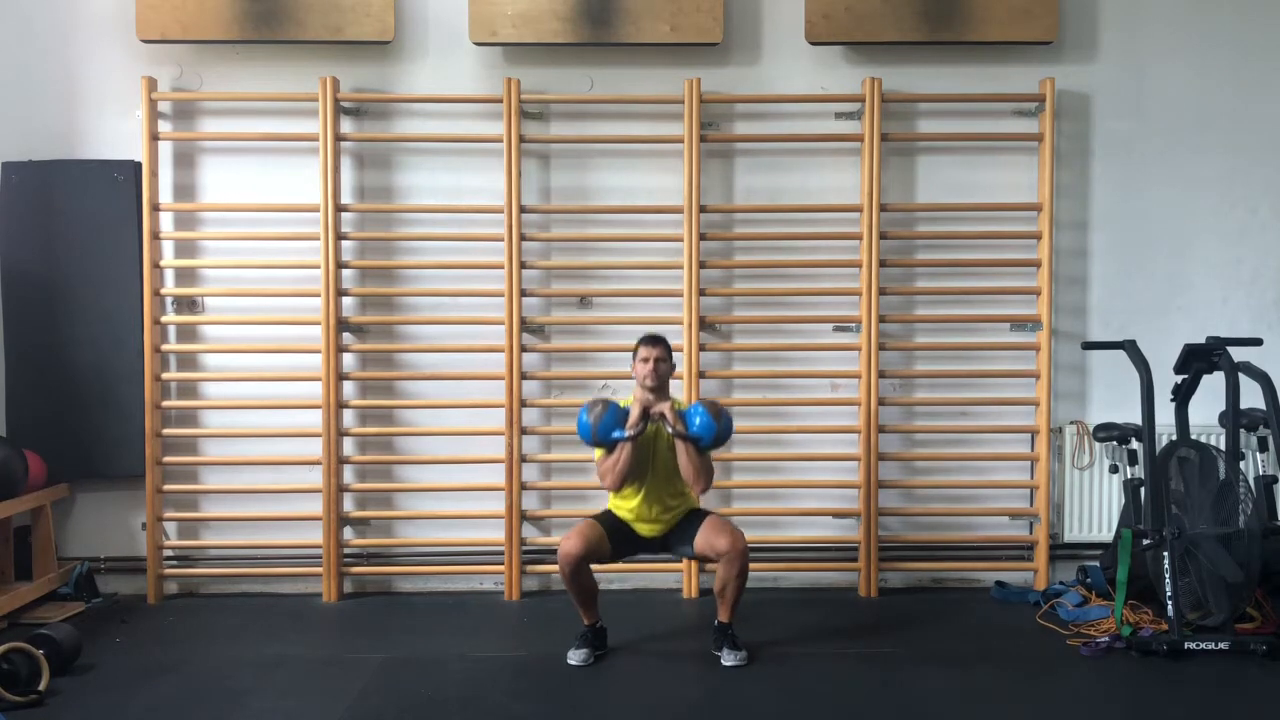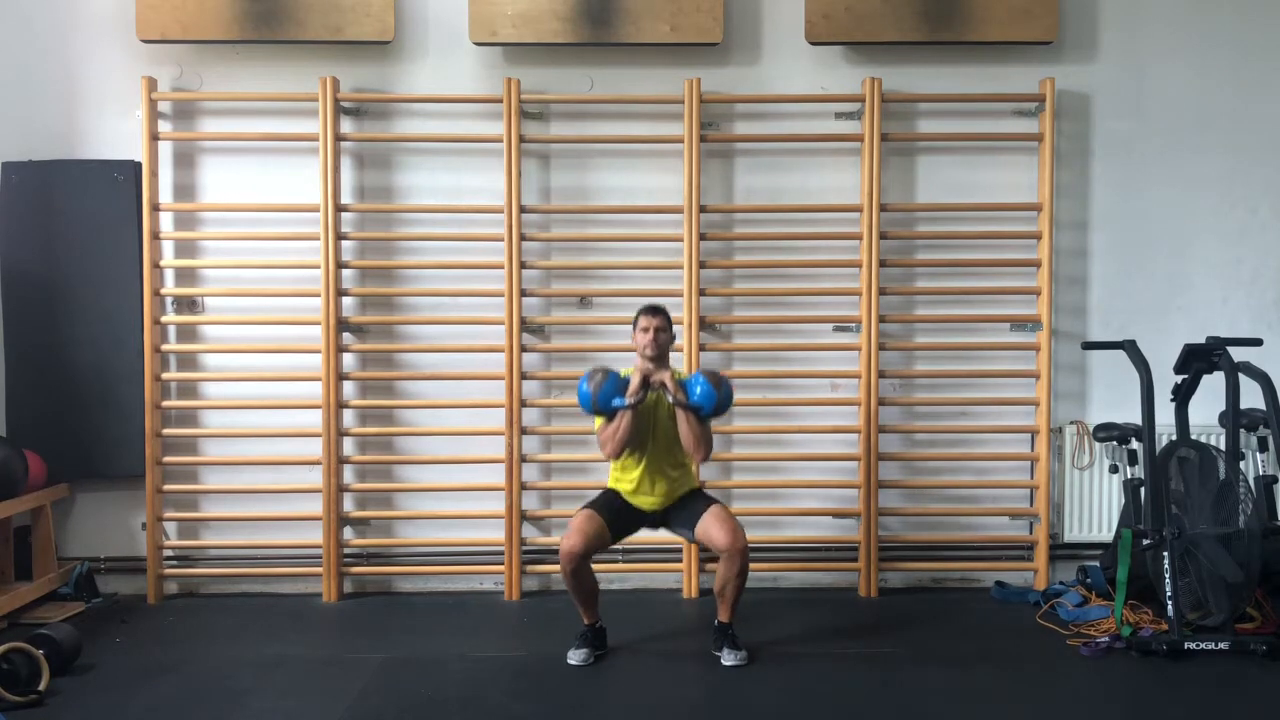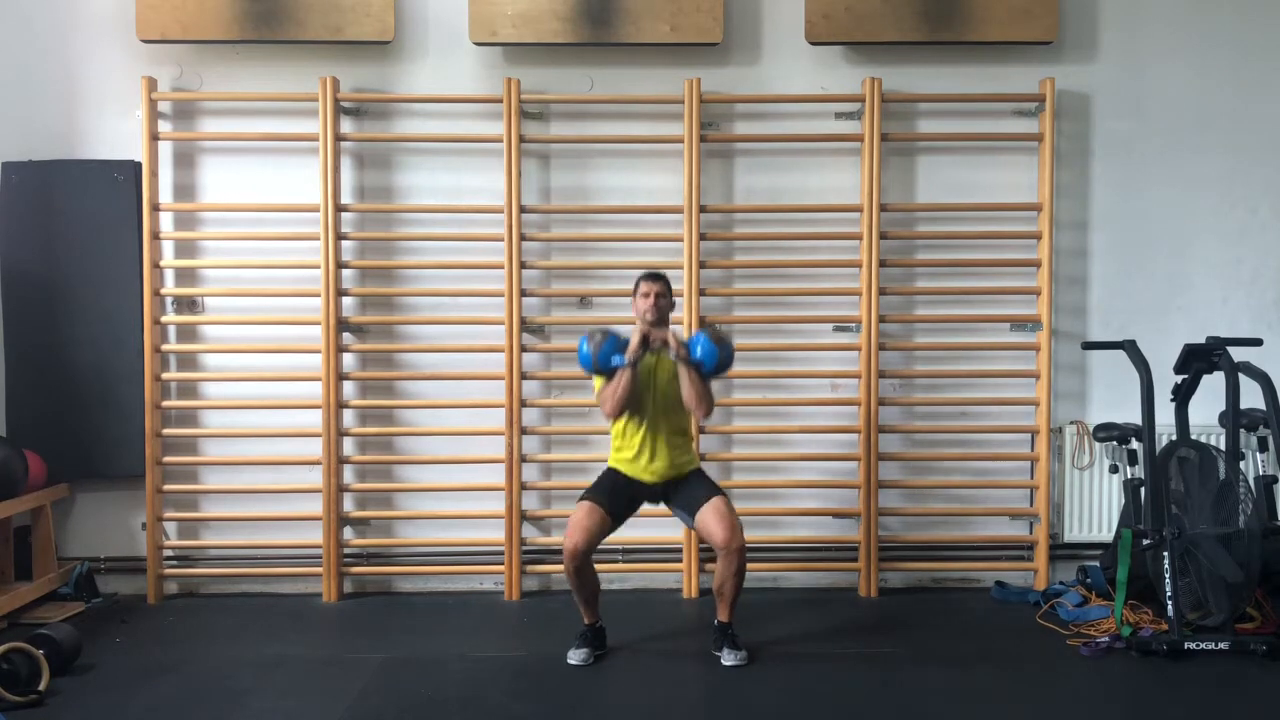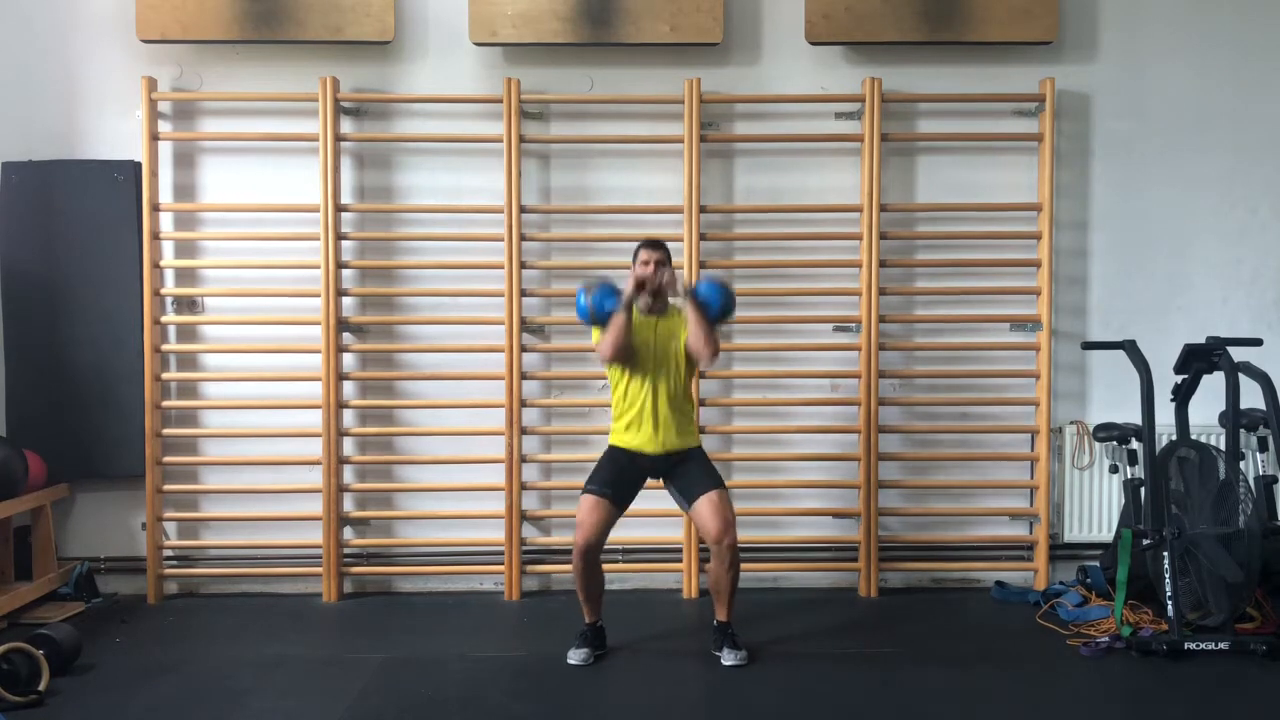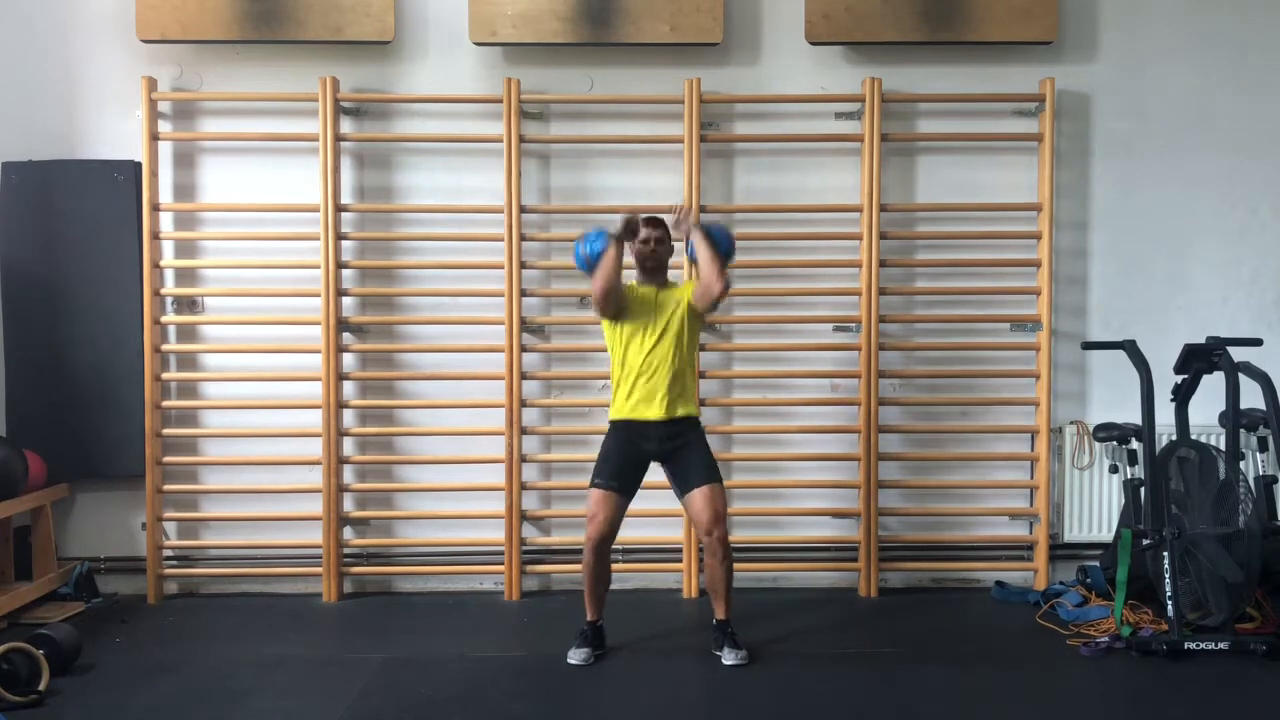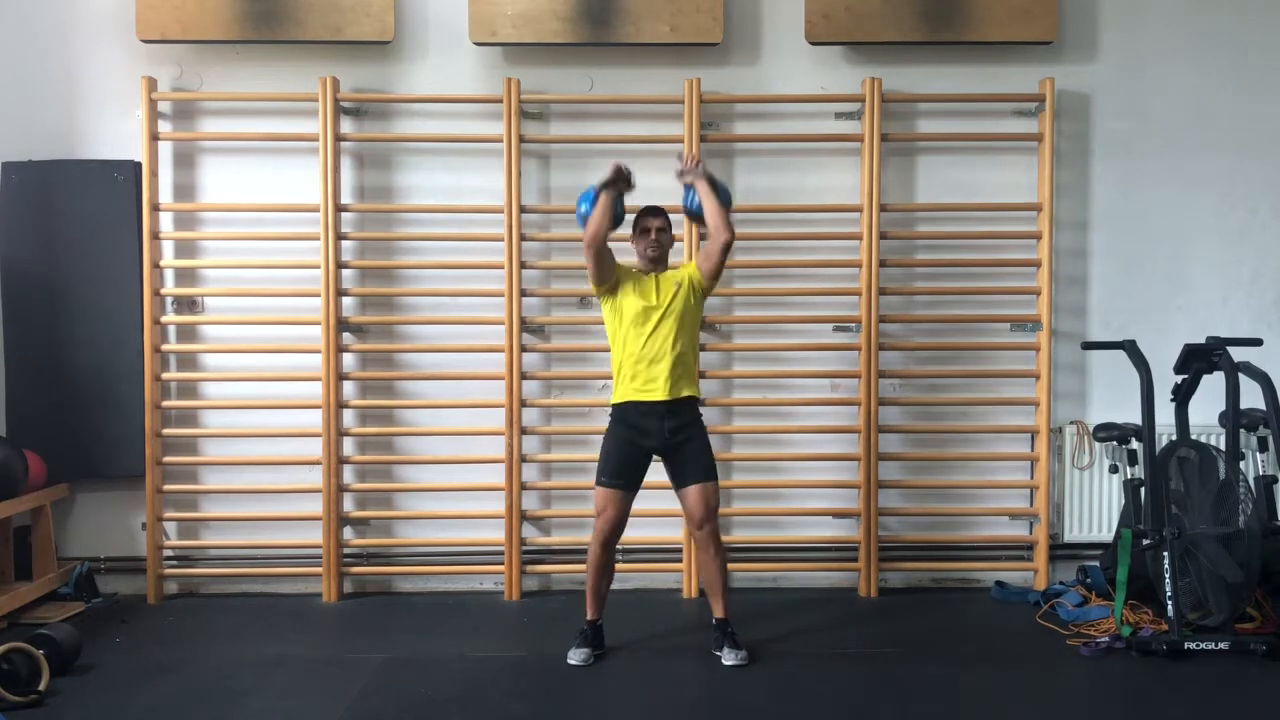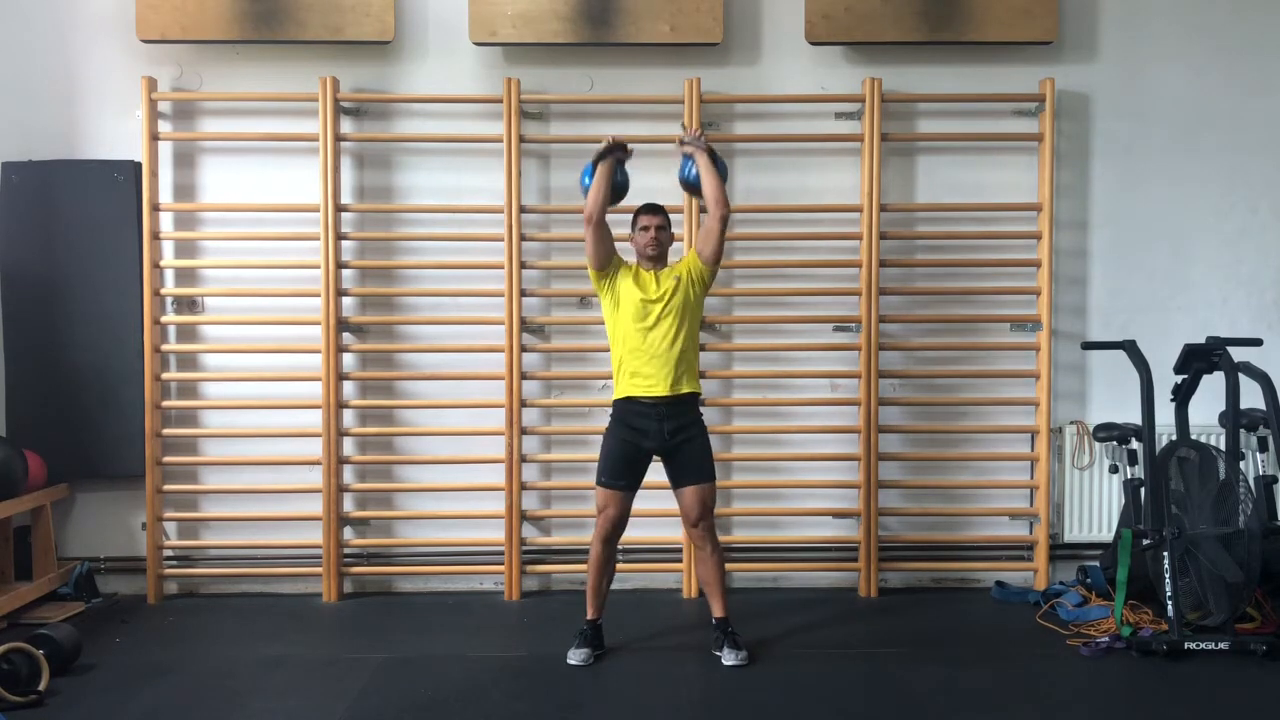
dt=0.1s
person 1, frame 1
left shoulder: (687, 419)
left elbow: (700, 484)
right elbow: (611, 482)
left wrist: (678, 428)
right wrist: (632, 427)
left hip: (678, 519)
right hip: (624, 522)
left knee: (734, 544)
right knee: (570, 550)
left ankle: (723, 629)
right ankle: (592, 629)
person 1, frame 2
left shoulder: (689, 390)
left elbow: (701, 452)
right elbow: (609, 449)
left wrist: (677, 397)
right wrist: (634, 395)
left hip: (680, 495)
right hip: (624, 495)
left knee: (733, 543)
right knee: (572, 548)
left ankle: (724, 630)
right ankle: (592, 629)
person 1, frame 3
left shoulder: (687, 354)
left elbow: (703, 409)
right elbow: (610, 409)
left wrist: (679, 354)
right wrist: (632, 354)
left hip: (681, 472)
right hip: (625, 472)
left knee: (731, 542)
right knee: (575, 546)
left ankle: (723, 629)
right ankle: (592, 629)
person 1, frame 4
left shoulder: (687, 321)
right shoulder: (615, 321)
left elbow: (708, 356)
right elbow: (609, 353)
left wrist: (686, 298)
right wrist: (628, 302)
left hip: (682, 450)
right hip: (626, 449)
left knee: (723, 536)
right knee: (585, 541)
left ankle: (723, 630)
right ankle: (592, 630)
person 1, frame 5
left shoulder: (688, 295)
right shoulder: (618, 294)
left elbow: (718, 288)
right elbow: (599, 290)
left wrist: (694, 233)
right wrist: (617, 240)
left hip: (682, 427)
right hip: (628, 427)
left knee: (713, 528)
right knee: (597, 533)
left ankle: (722, 629)
right ankle: (592, 629)
person 1, frame 6
left shoulder: (688, 282)
right shoulder: (616, 285)
left elbow: (723, 238)
right elbow: (592, 243)
left wrist: (701, 183)
right wrist: (611, 191)
left hip: (683, 414)
right hip: (629, 415)
left knee: (705, 525)
right knee: (606, 527)
left ankle: (722, 628)
right ankle: (592, 628)
person 1, frame 7
left shoulder: (690, 275)
right shoulder: (614, 278)
left elbow: (719, 213)
right elbow: (592, 217)
left wrist: (700, 154)
right wrist: (608, 160)
left hip: (683, 415)
right hip: (630, 414)
left knee: (701, 527)
right knee: (607, 528)
left ankle: (722, 627)
right ankle: (592, 628)
